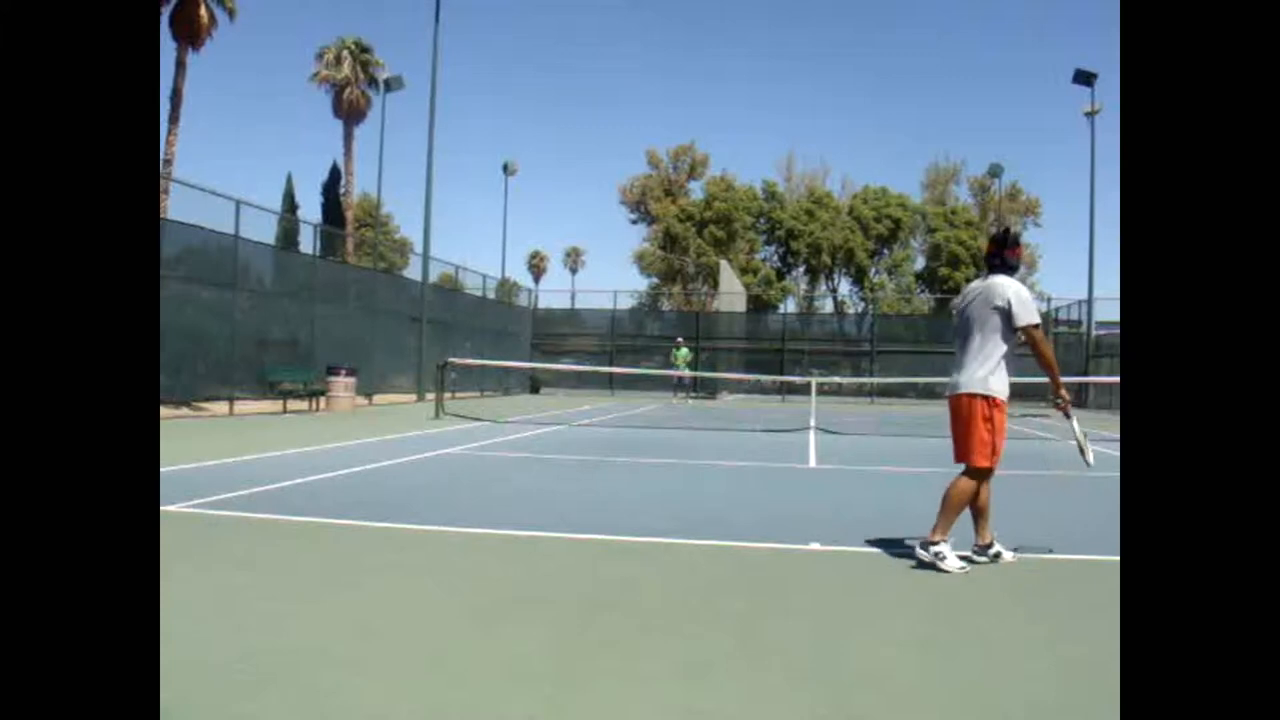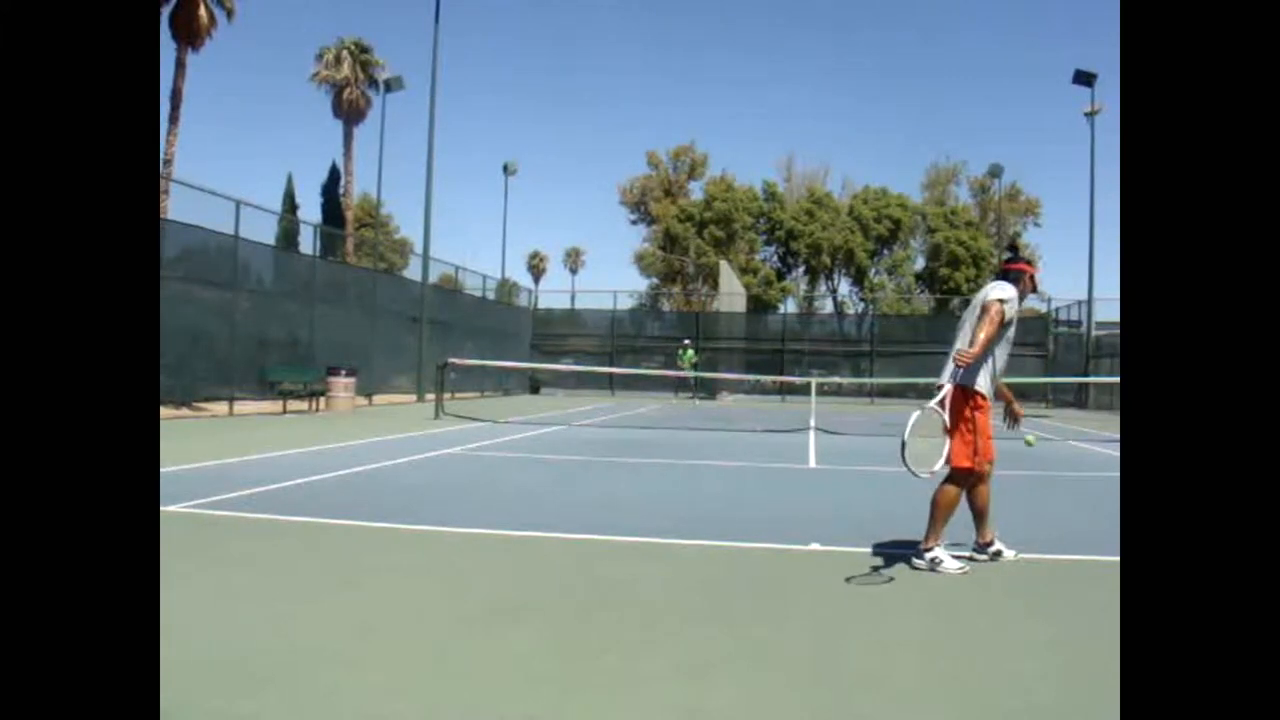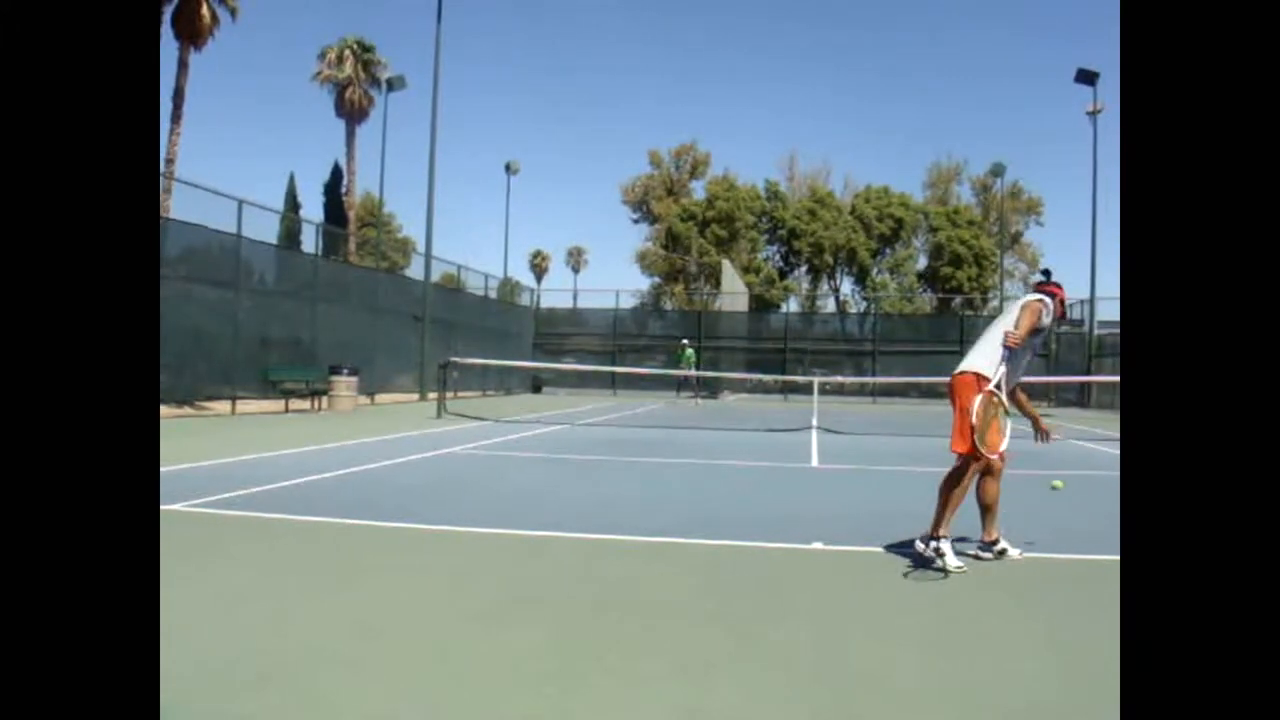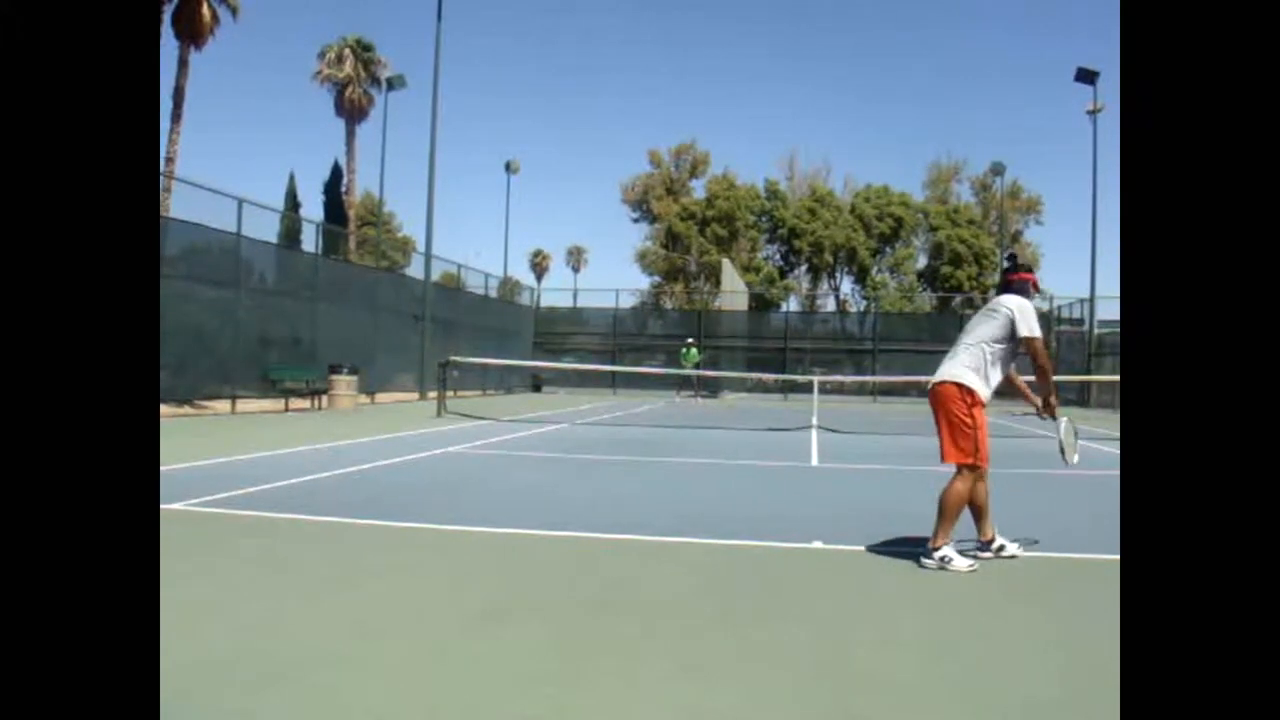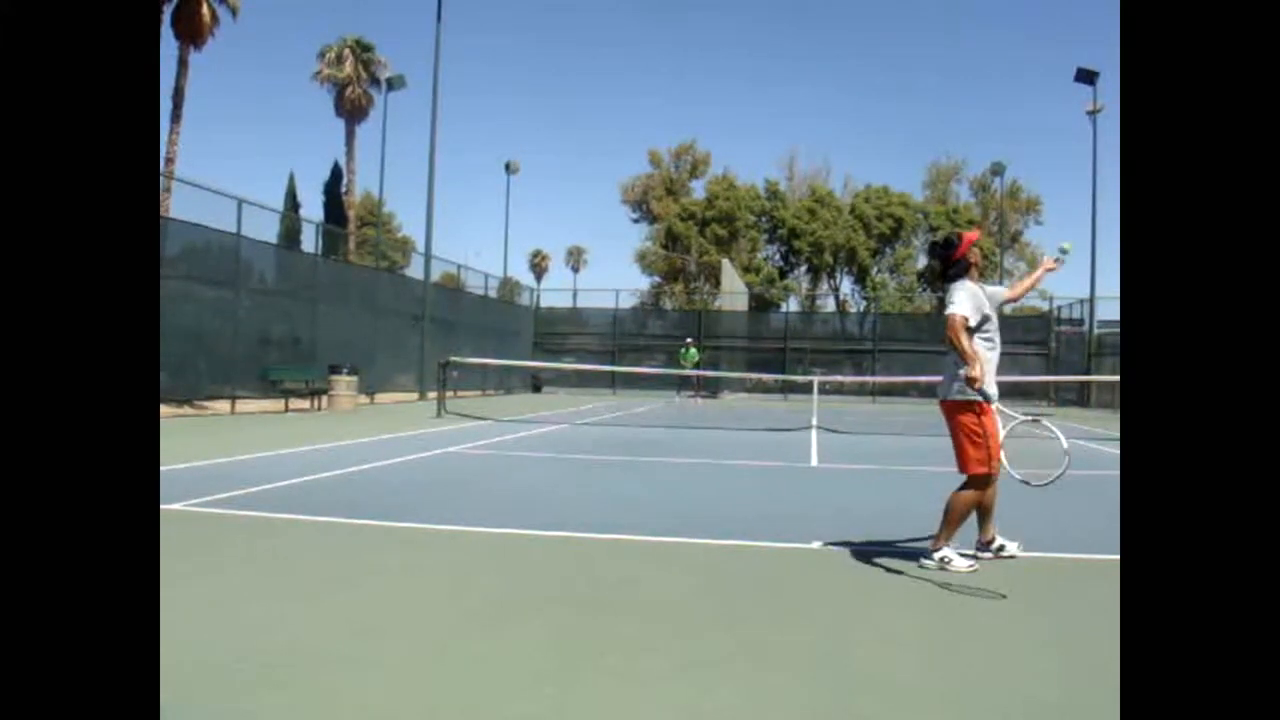
dt=1s
person 1, frame 1
left shoulder: (969, 291)
right shoulder: (1013, 290)
right elbow: (1038, 344)
right wrist: (1058, 386)
left hip: (961, 387)
right hip: (984, 390)
left knee: (980, 470)
right knee: (978, 469)
left ankle: (984, 543)
right ankle: (934, 541)
person 1, frame 2
left shoulder: (994, 295)
right shoulder: (1005, 291)
right elbow: (992, 317)
left wrist: (1010, 400)
right wrist: (975, 349)
left hip: (973, 393)
right hip: (966, 390)
left knee: (982, 469)
right knee: (963, 470)
left ankle: (985, 542)
right ankle: (928, 548)
person 1, frame 3
right shoulder: (1041, 301)
left elbow: (1012, 385)
right elbow: (1030, 313)
left wrist: (1036, 419)
right wrist: (1021, 334)
left hip: (984, 383)
right hip: (977, 379)
left knee: (994, 464)
right knee: (971, 459)
left ankle: (990, 540)
right ankle: (935, 537)
person 1, frame 4
left shoulder: (998, 309)
right shoulder: (1020, 305)
left elbow: (1006, 369)
right elbow: (1040, 360)
left wrist: (1034, 401)
right wrist: (1050, 396)
left hip: (951, 386)
right hip: (960, 387)
left knee: (978, 468)
right knee: (969, 469)
left ankle: (987, 540)
right ankle: (937, 548)
person 1, frame 5
left shoulder: (978, 291)
right shoulder: (963, 291)
left elbow: (1013, 292)
right elbow: (953, 328)
left wrist: (1041, 271)
right wrist: (972, 362)
left hip: (974, 397)
right hip: (967, 397)
left knee: (989, 470)
right knee: (981, 475)
left ankle: (988, 540)
right ankle: (937, 549)
